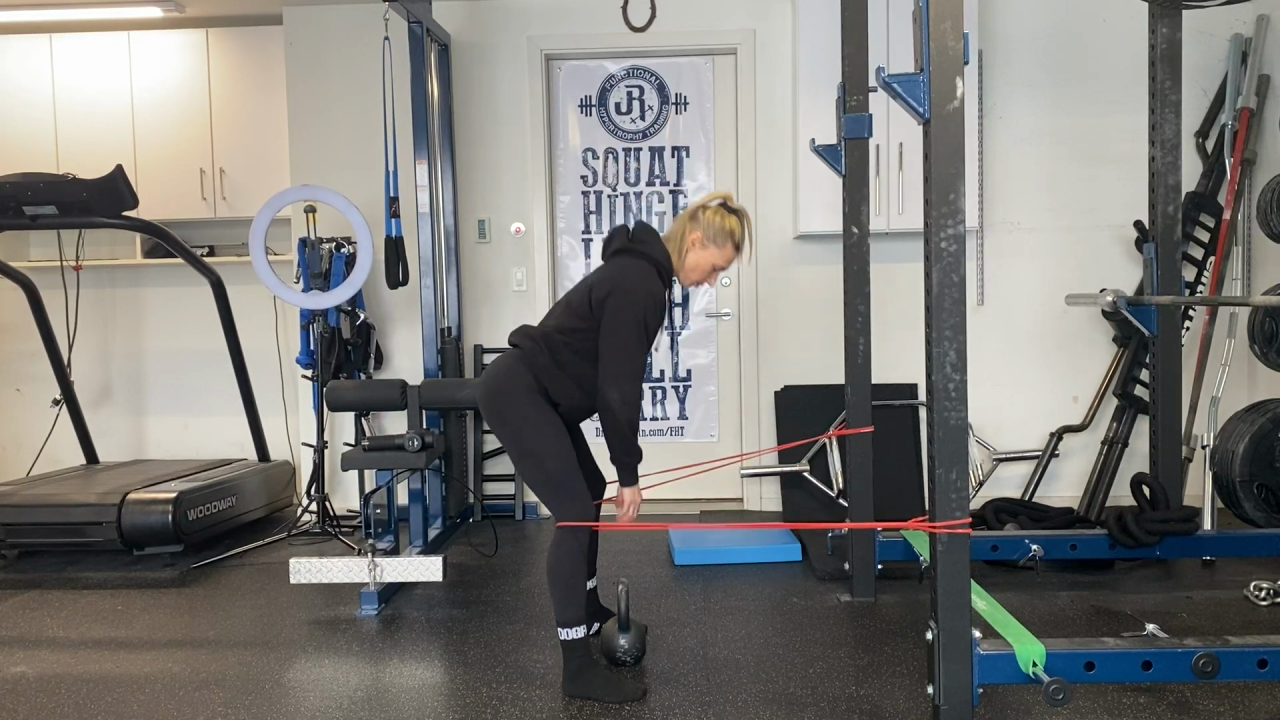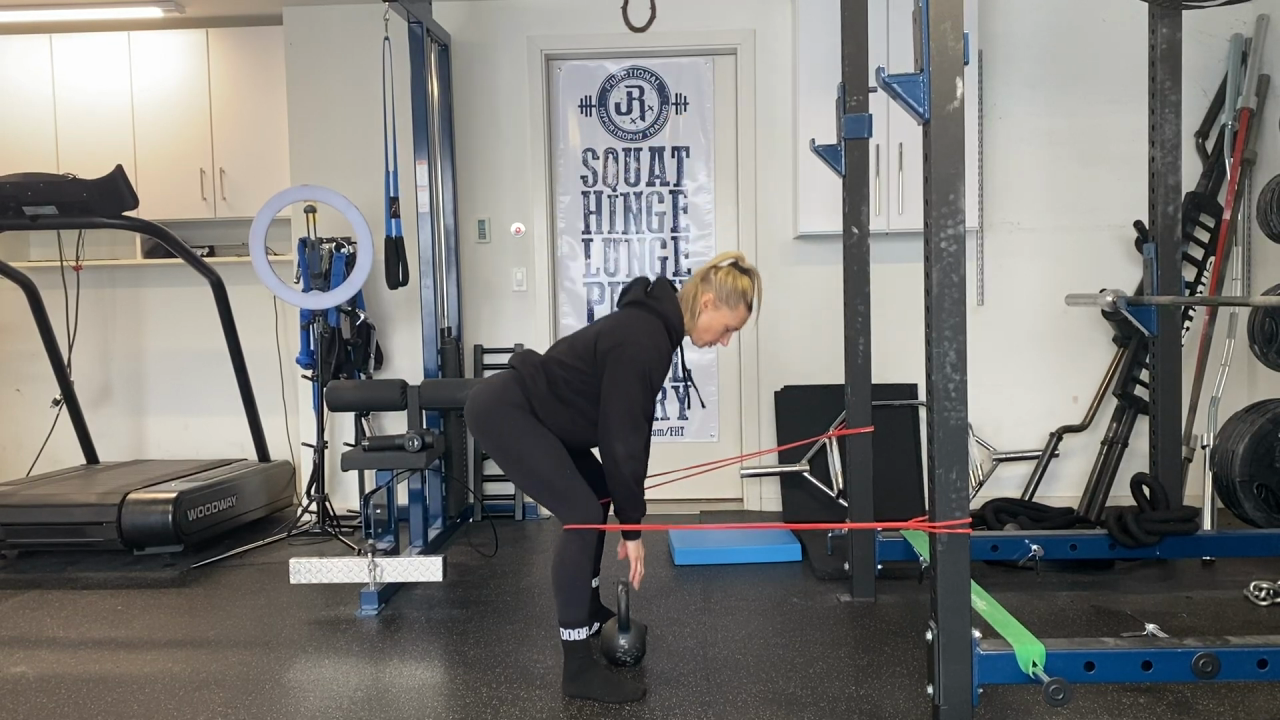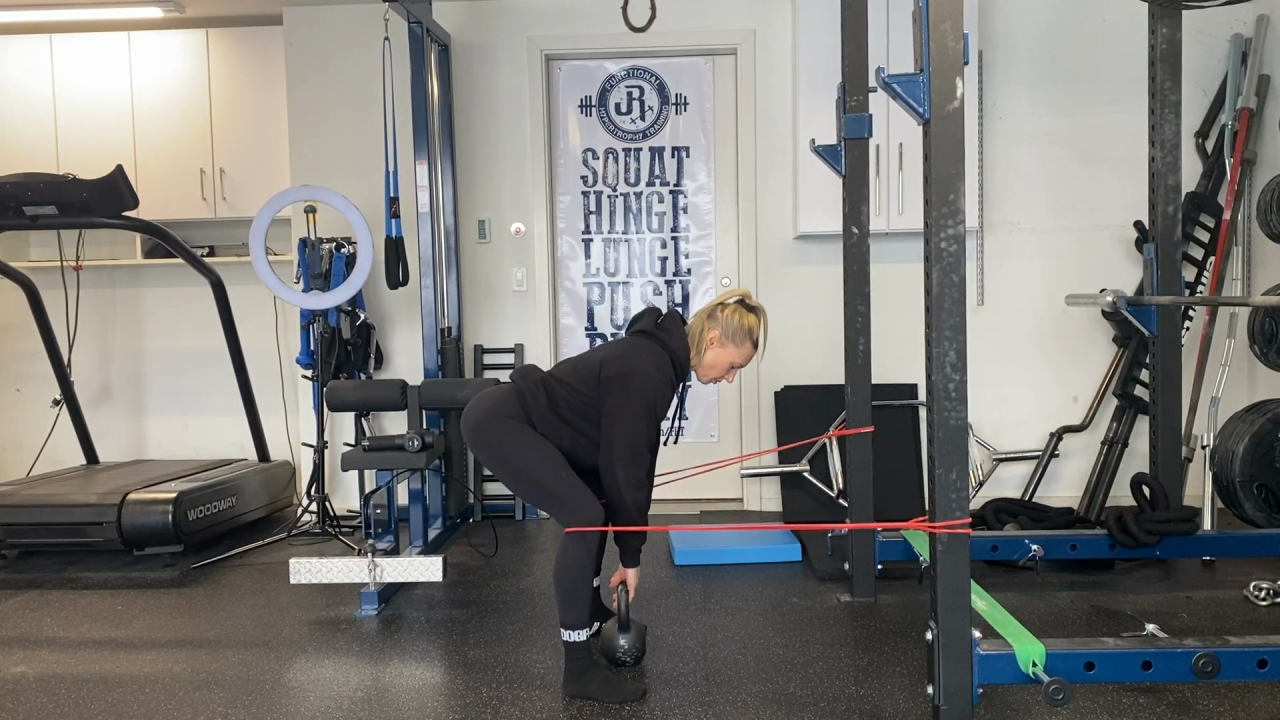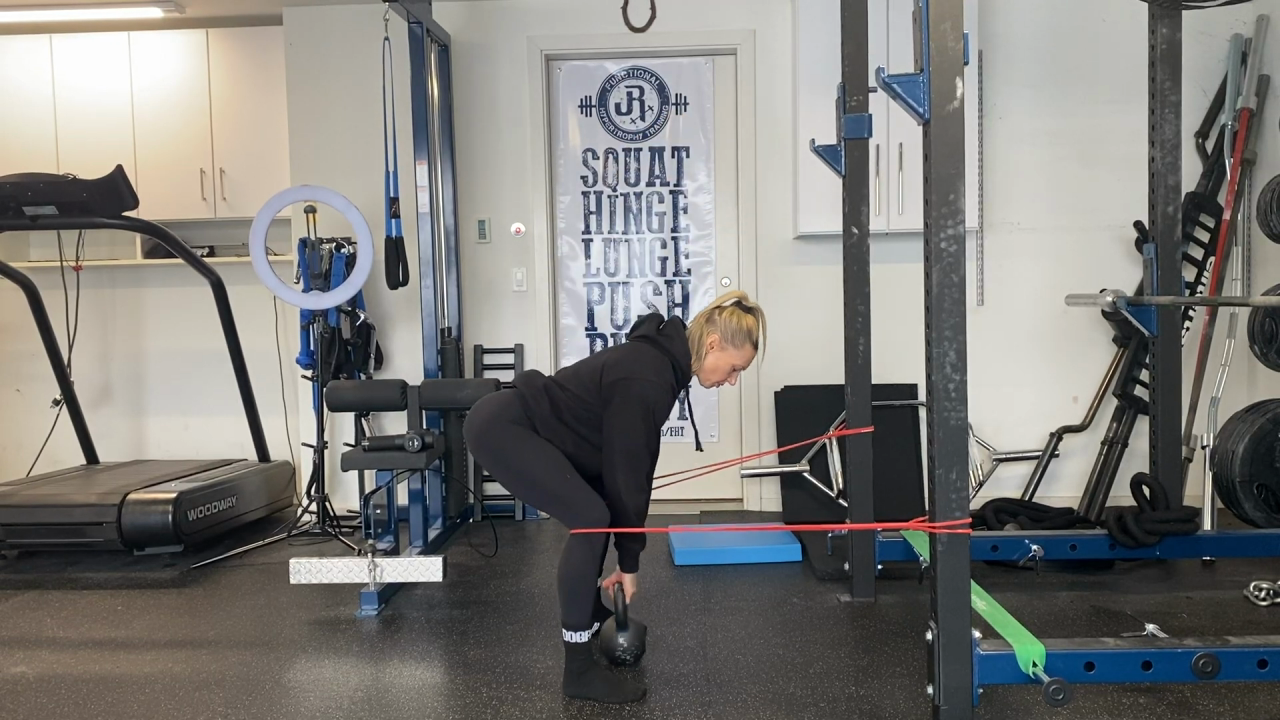
dt=0.3s
person 1, frame 1
left shoulder: (642, 273)
right shoulder: (636, 286)
left elbow: (617, 381)
right elbow: (618, 388)
left wrist: (622, 472)
right wrist: (630, 474)
left hip: (536, 393)
right hip: (516, 394)
left knee: (589, 494)
right knee: (574, 511)
left ankle: (589, 614)
right ankle: (578, 667)
person 1, frame 2
left shoulder: (653, 326)
right shoulder: (641, 340)
left elbow: (631, 430)
right elbow: (621, 439)
left wrist: (629, 514)
right wrist: (632, 529)
left hip: (528, 410)
right hip: (503, 411)
left knee: (596, 497)
right knee: (581, 513)
left ankle: (592, 613)
right ankle: (578, 666)
person 1, frame 3
left shoulder: (660, 358)
right shoulder: (644, 374)
left elbow: (635, 462)
right elbow: (624, 469)
left wrist: (629, 551)
right wrist: (631, 558)
left hip: (520, 419)
right hip: (497, 423)
left knee: (598, 500)
right knee: (584, 517)
left ankle: (590, 613)
right ankle: (579, 668)
person 1, frame 4
left shoulder: (660, 362)
right shoulder: (645, 378)
left elbow: (634, 467)
right elbow: (625, 472)
left wrist: (628, 556)
right wrist: (629, 563)
left hip: (523, 424)
right hip: (500, 428)
left knee: (601, 504)
right knee: (590, 517)
left ankle: (592, 613)
right ankle: (579, 669)
